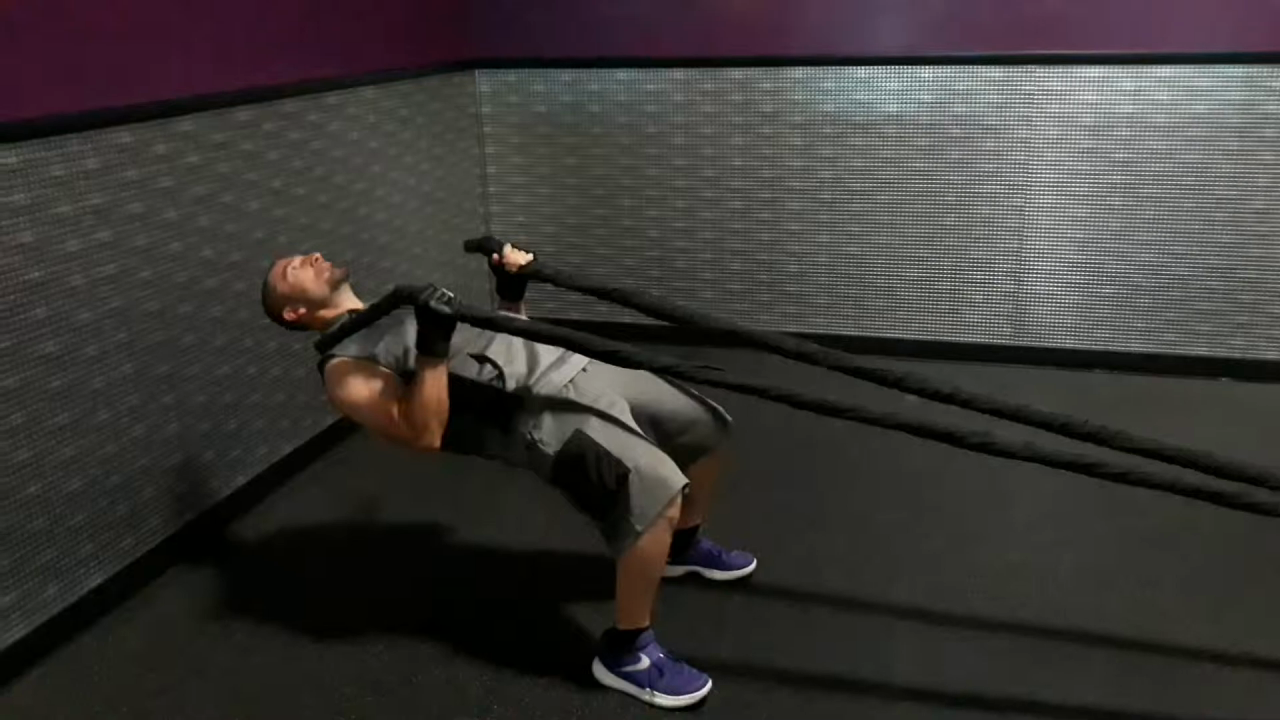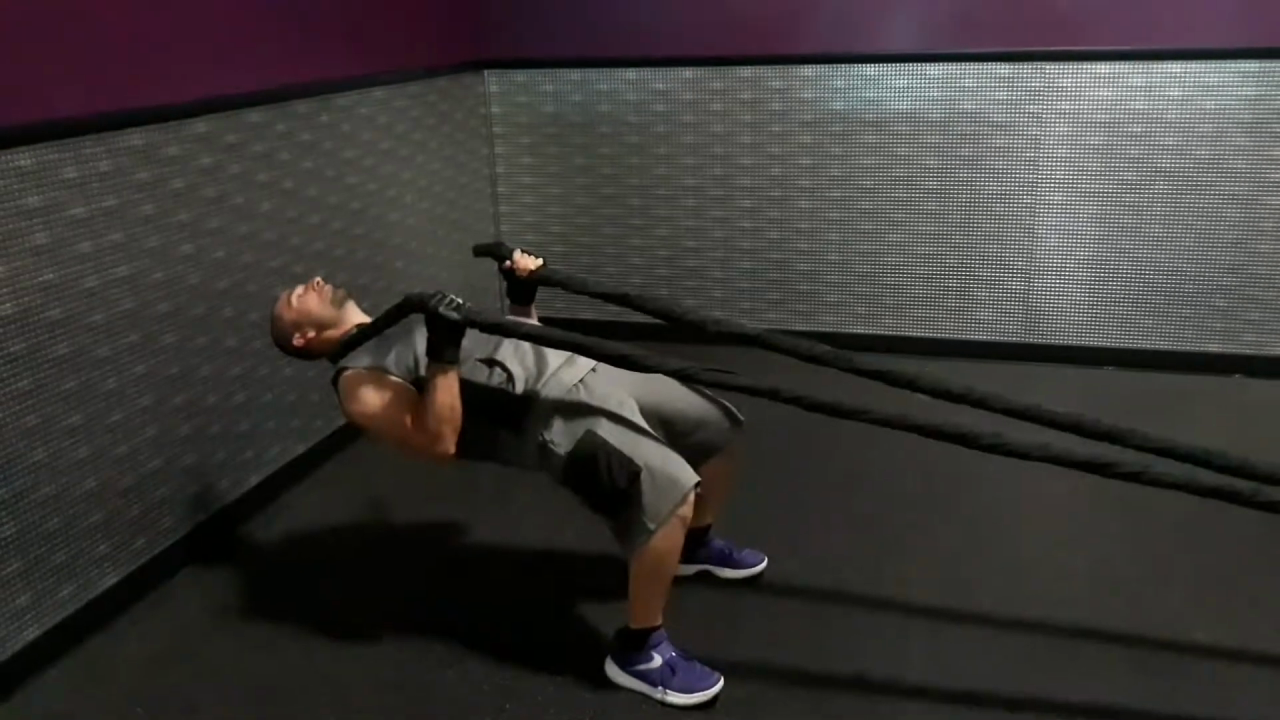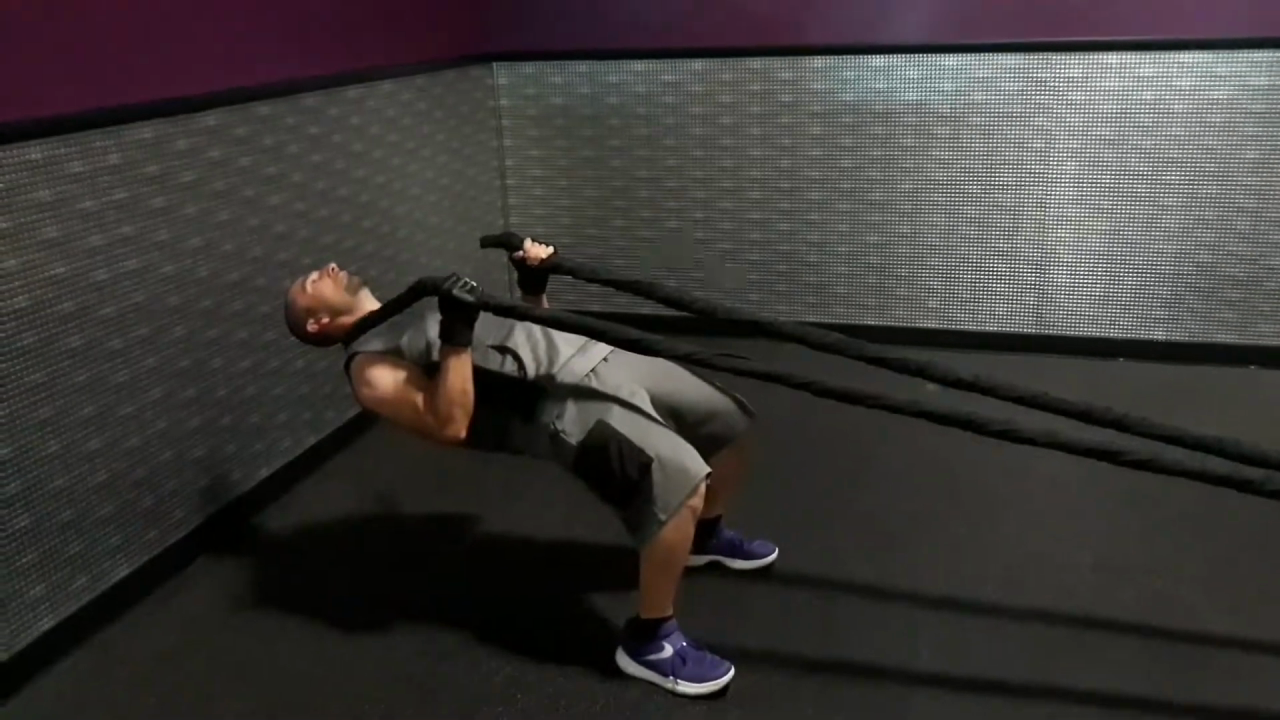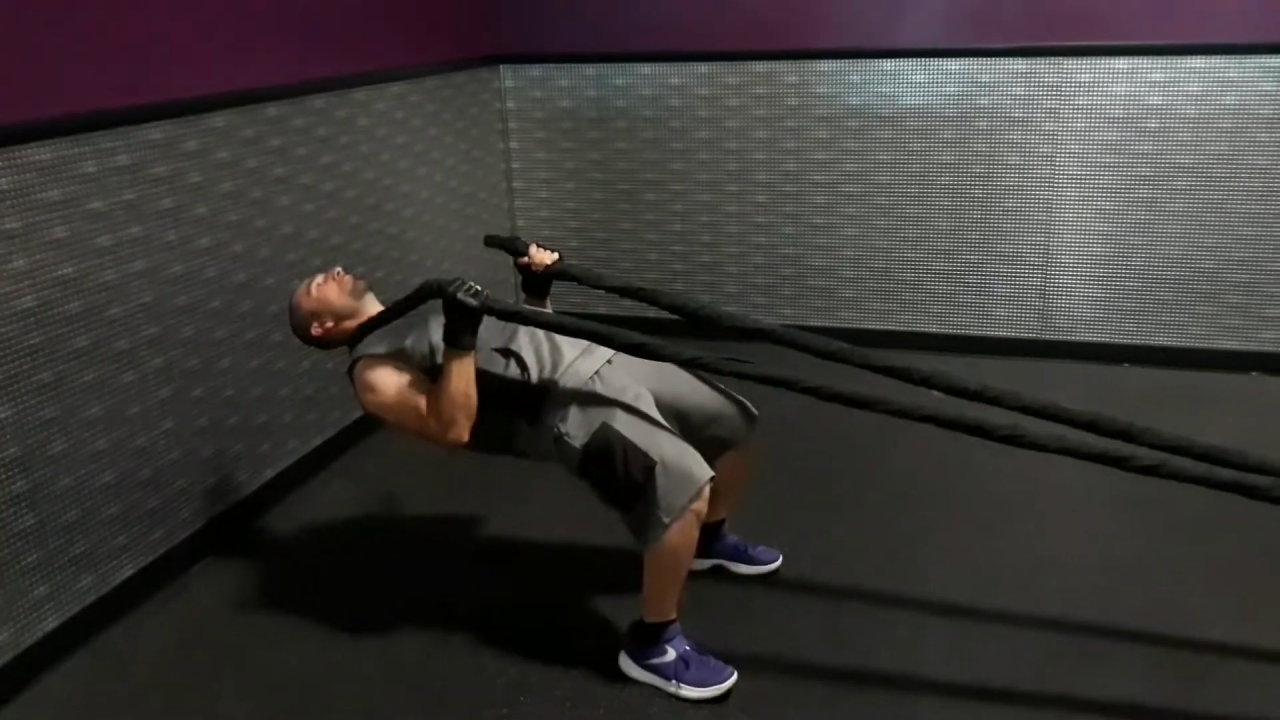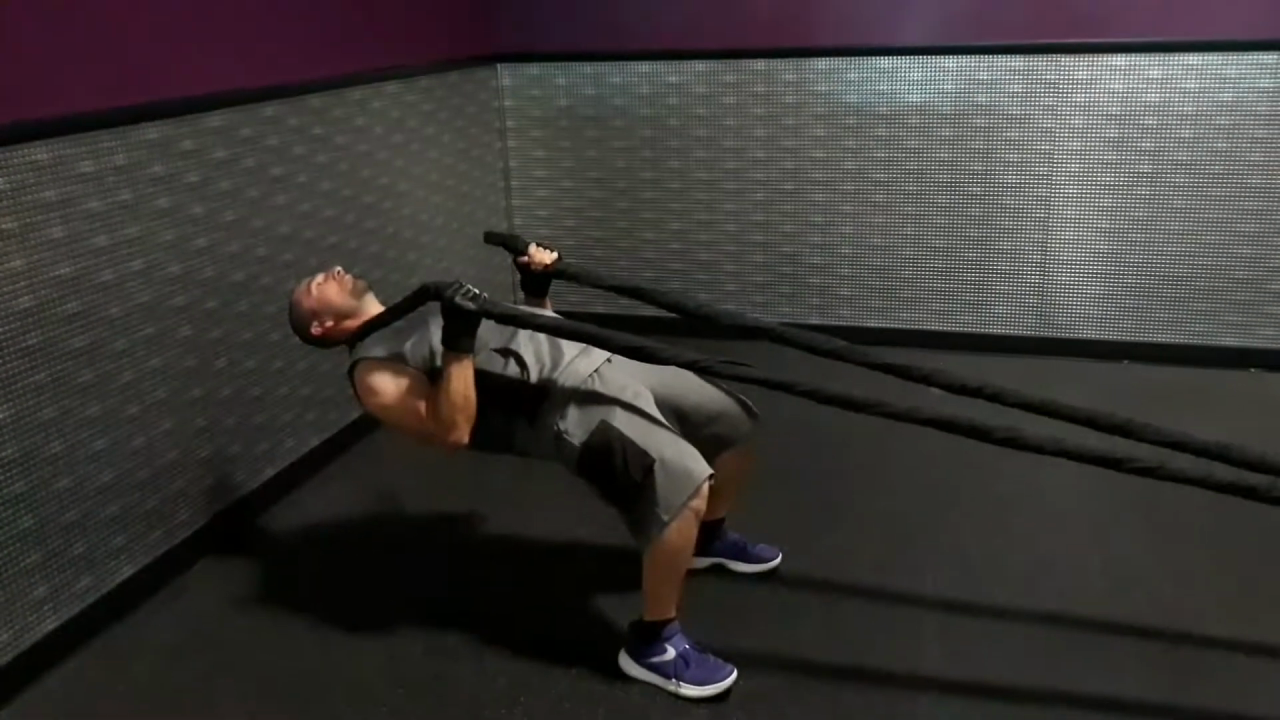
dt=1s
person 1, frame 1
left shoulder: (400, 314)
right shoulder: (345, 367)
right elbow: (424, 434)
left wrist: (511, 289)
right wrist: (432, 345)
right hip: (542, 409)
left knee: (707, 429)
right knee: (657, 492)
left ankle: (684, 546)
right ankle: (625, 652)
person 1, frame 2
left shoulder: (409, 328)
right shoulder: (358, 380)
right elbow: (439, 443)
left wrist: (522, 297)
right wrist: (443, 354)
right hip: (554, 412)
left knee: (719, 429)
right knee: (670, 489)
left ankle: (696, 545)
right ankle: (637, 650)
person 1, frame 3
left shoulder: (416, 314)
right shoulder: (369, 365)
right elbow: (450, 426)
left wrist: (533, 283)
right wrist: (456, 335)
right hip: (564, 400)
left knee: (730, 423)
right knee: (681, 481)
left ankle: (706, 536)
right ankle: (648, 640)
person 1, frame 4
left shoulder: (419, 318)
right shoulder: (373, 368)
right elbow: (453, 429)
left wrist: (536, 289)
right wrist: (460, 338)
right hip: (568, 401)
left knee: (735, 425)
right knee: (685, 486)
left ankle: (710, 540)
right ankle: (652, 644)
person 1, frame 5
left shoulder: (417, 319)
right shoulder: (373, 369)
right elbow: (453, 431)
left wrist: (537, 288)
right wrist: (458, 341)
right hip: (568, 402)
left knee: (734, 422)
right knee: (684, 483)
left ankle: (710, 538)
right ankle: (652, 643)
